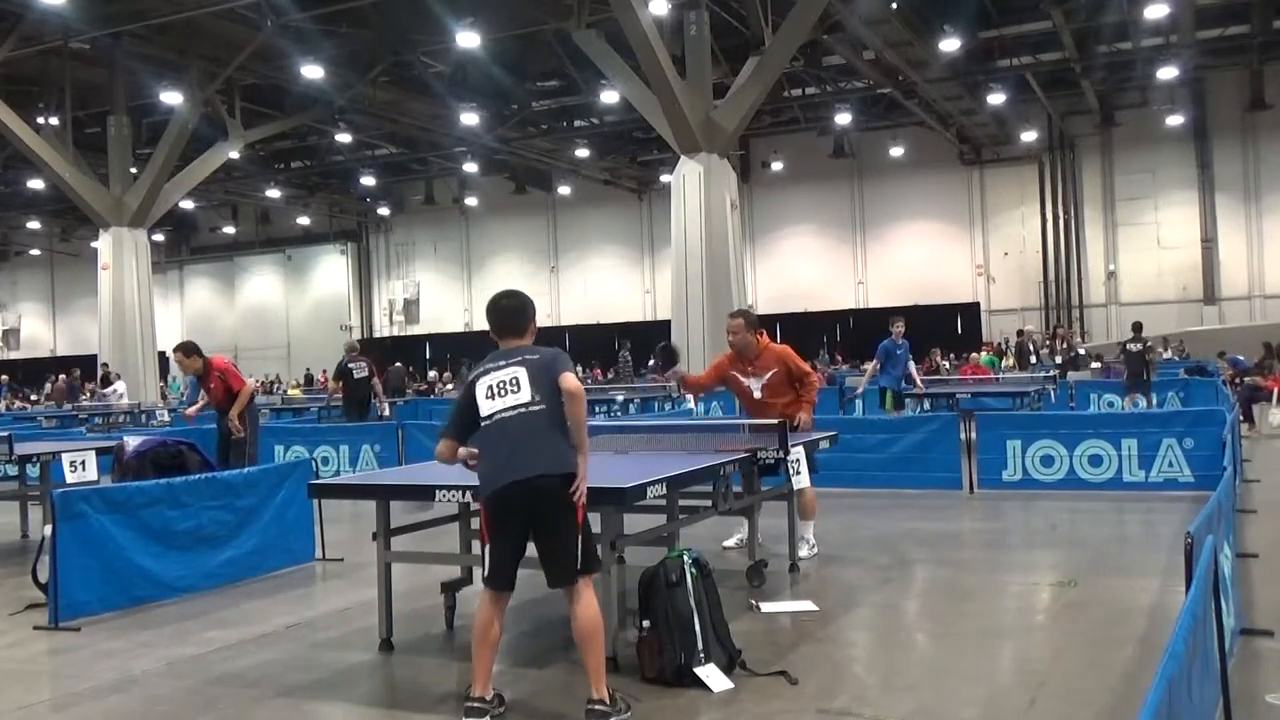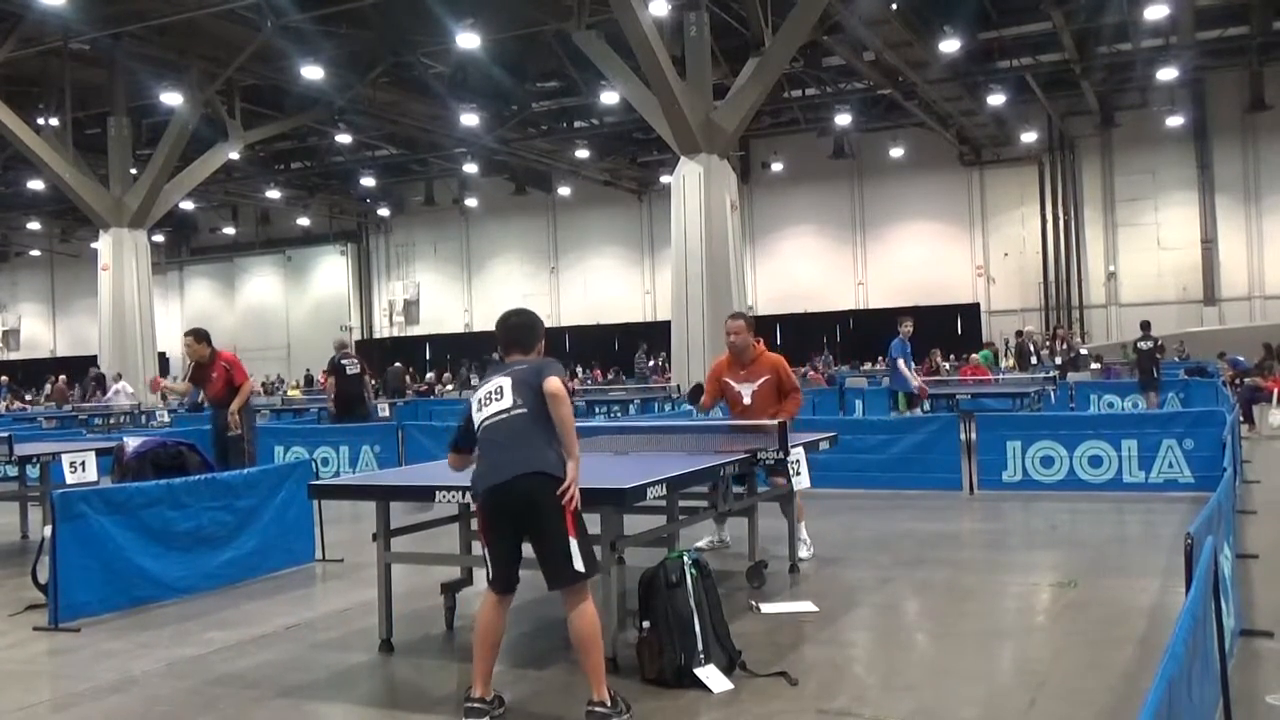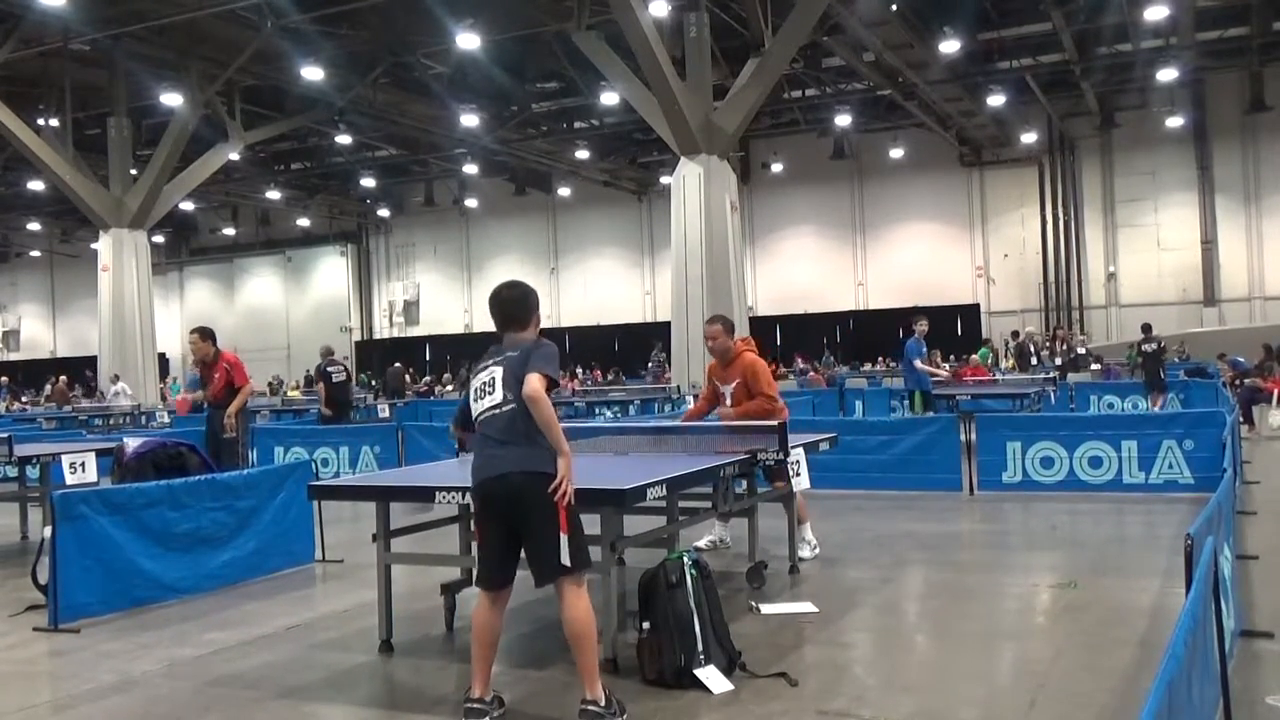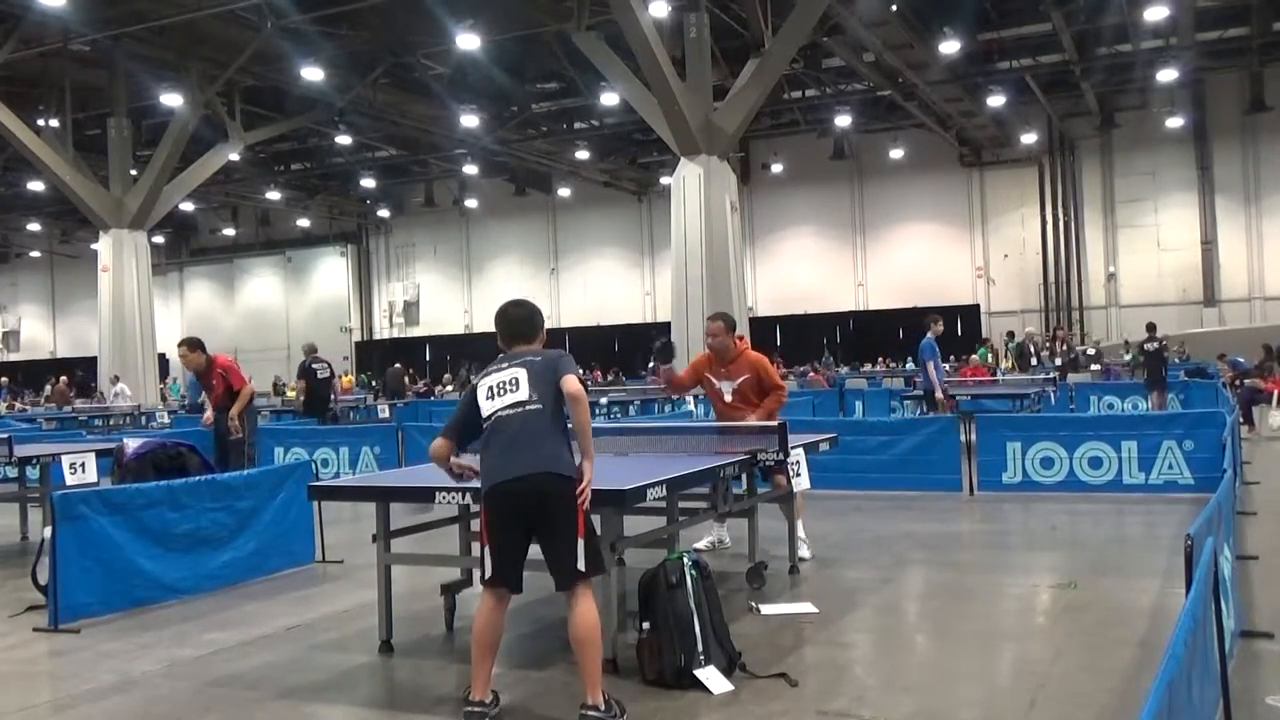
dt=0.3s
person 1, frame 1
left shoulder: (477, 378)
right shoulder: (551, 357)
left elbow: (444, 451)
right elbow: (573, 389)
left wrist: (470, 455)
right wrist: (582, 455)
left hip: (499, 487)
right hip: (553, 478)
left knee: (495, 590)
right knee: (580, 586)
person 1, frame 2
left shoulder: (481, 390)
right shoulder: (544, 368)
left elbow: (456, 460)
right elbow: (555, 391)
right wrist: (573, 459)
left hip: (491, 490)
right hip: (540, 480)
left knee: (498, 591)
right knee: (575, 590)
person 1, frame 3
left shoulder: (480, 369)
right shoulder: (539, 350)
left elbow: (461, 430)
right elbow: (534, 391)
right wrist: (563, 454)
left hip: (488, 483)
right hip: (535, 477)
left knee: (492, 590)
right knee: (571, 584)
person 1, frame 4
left shoulder: (483, 380)
right shoulder: (555, 359)
left elbow: (439, 450)
right elbow: (574, 392)
left wrist: (456, 468)
right wrist: (588, 458)
left hip: (500, 487)
right hip: (554, 480)
left knee: (496, 591)
right knee: (579, 589)
person 2, frame 1
left shoulder: (780, 354)
right shoulder: (727, 363)
left elbow: (809, 378)
right elbow: (702, 383)
left wrist: (806, 408)
right wrist: (683, 378)
left hip: (794, 425)
left ankle: (808, 539)
right ankle: (747, 532)
person 2, frame 2
left shoulder: (773, 362)
right shoulder: (720, 368)
left elbow: (794, 394)
right elbow: (710, 399)
left wrist: (782, 419)
right wrist: (701, 406)
left knee: (781, 483)
left ankle: (802, 538)
right ankle: (720, 535)
person 2, frame 3
left shoulder: (752, 363)
right shoulder: (713, 368)
left elbow: (769, 402)
right elbow: (708, 400)
left wrist: (736, 413)
right wrist: (687, 417)
left knee: (781, 485)
left ankle: (807, 539)
right ankle: (720, 535)
person 2, frame 4
left shoulder: (755, 361)
right shoulder: (702, 362)
left elbow: (779, 391)
right elbow: (679, 387)
left wrist: (760, 415)
right wrist: (670, 376)
left knee: (780, 481)
left ankle: (799, 538)
right ankle: (719, 536)
